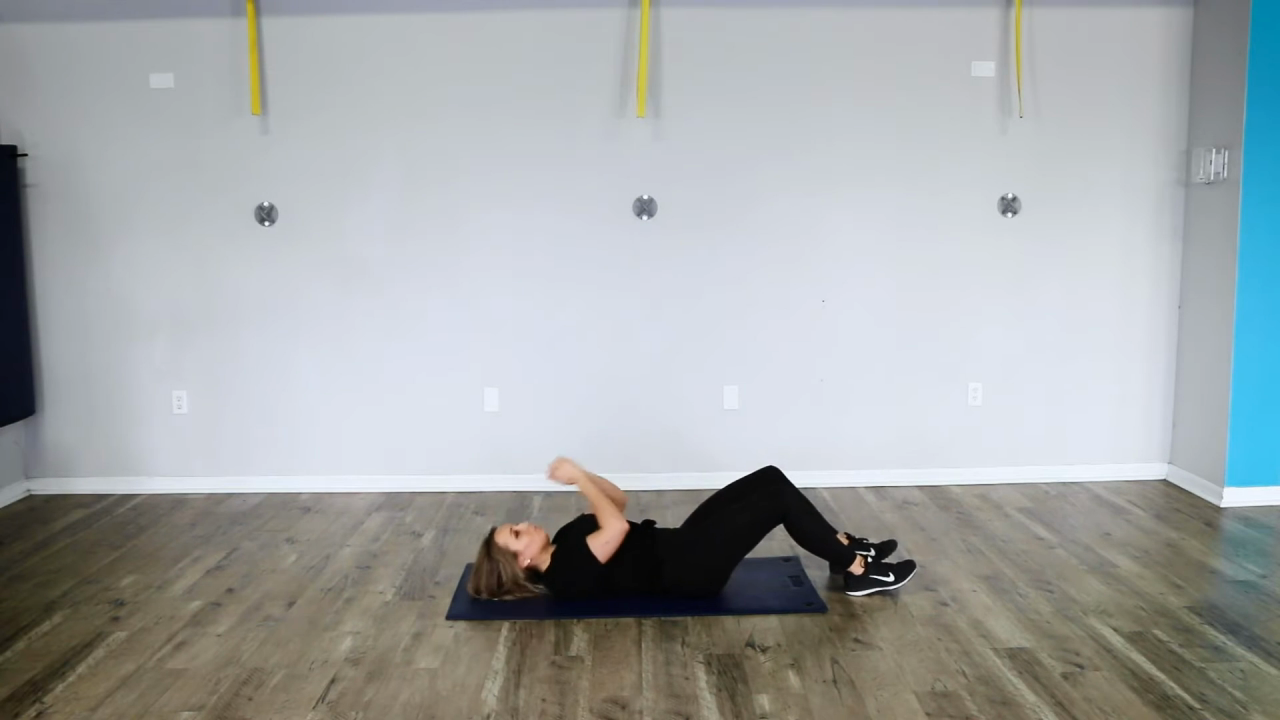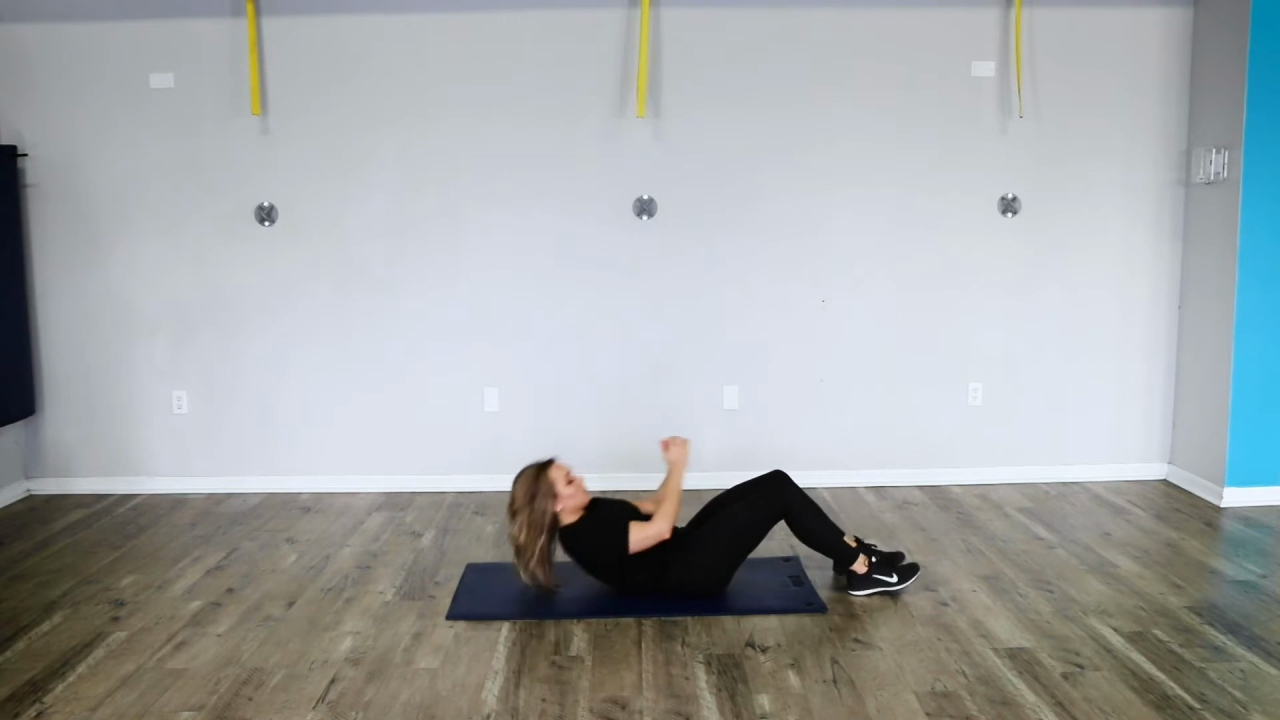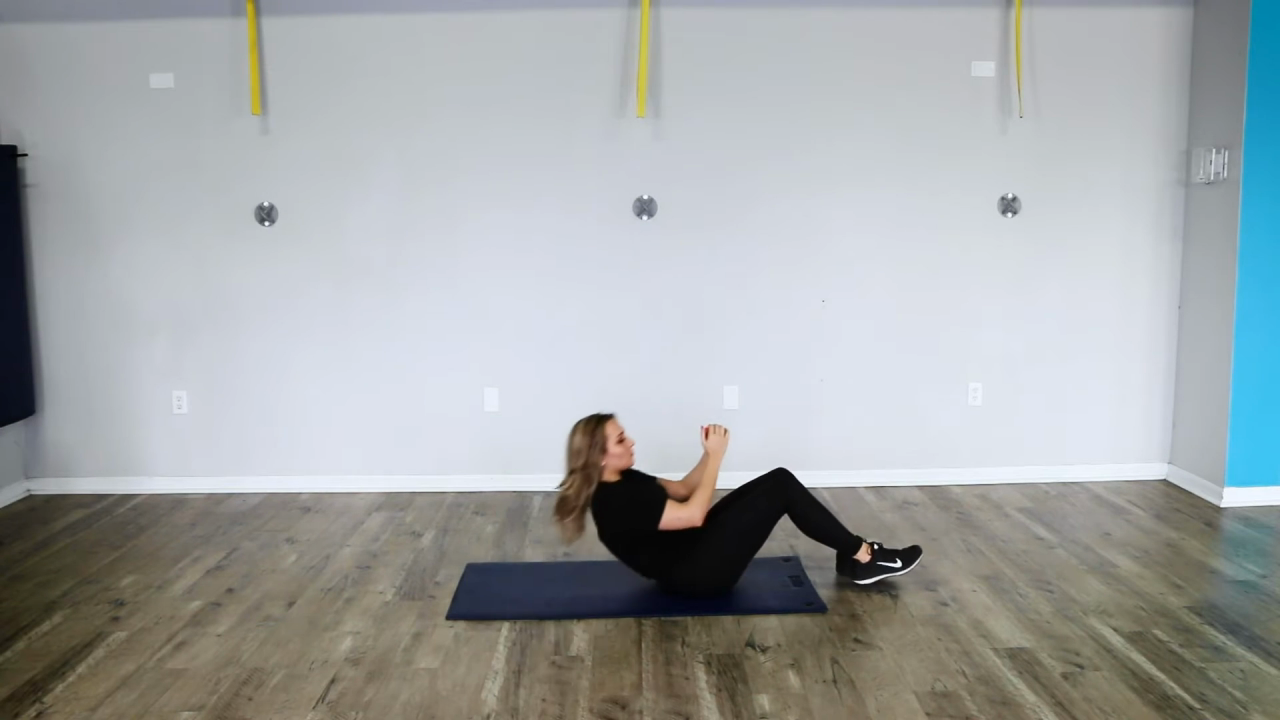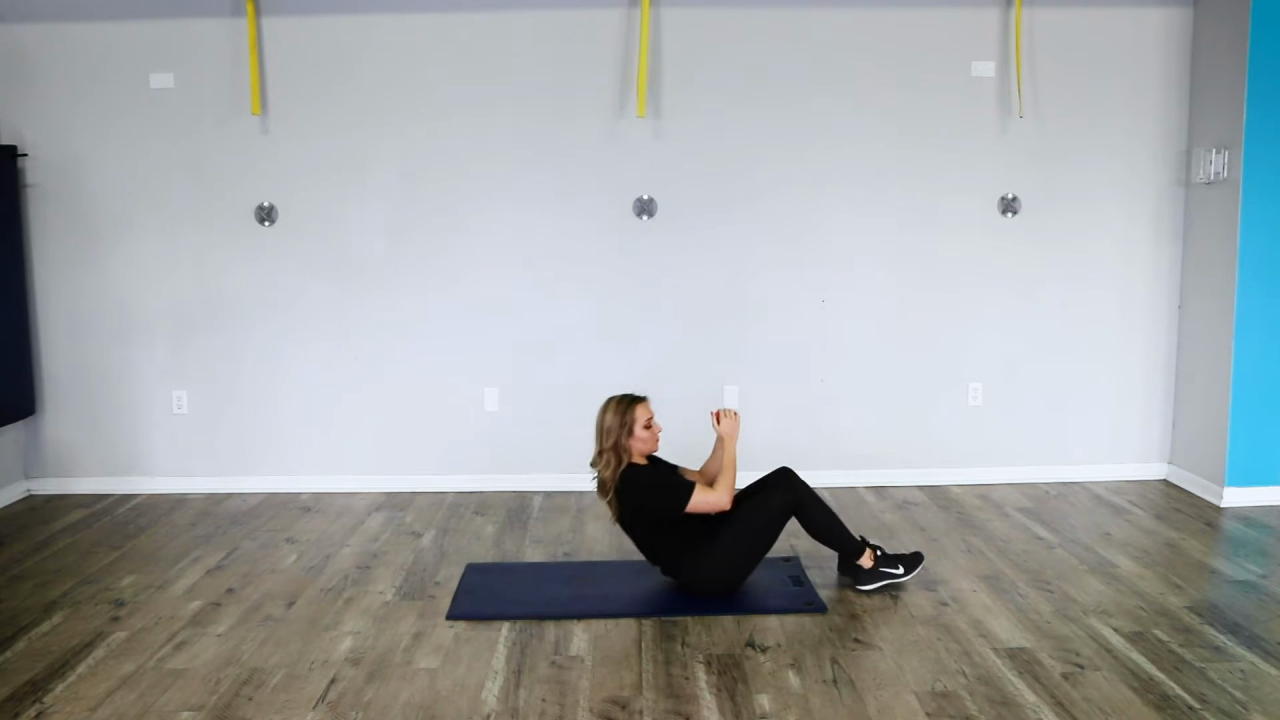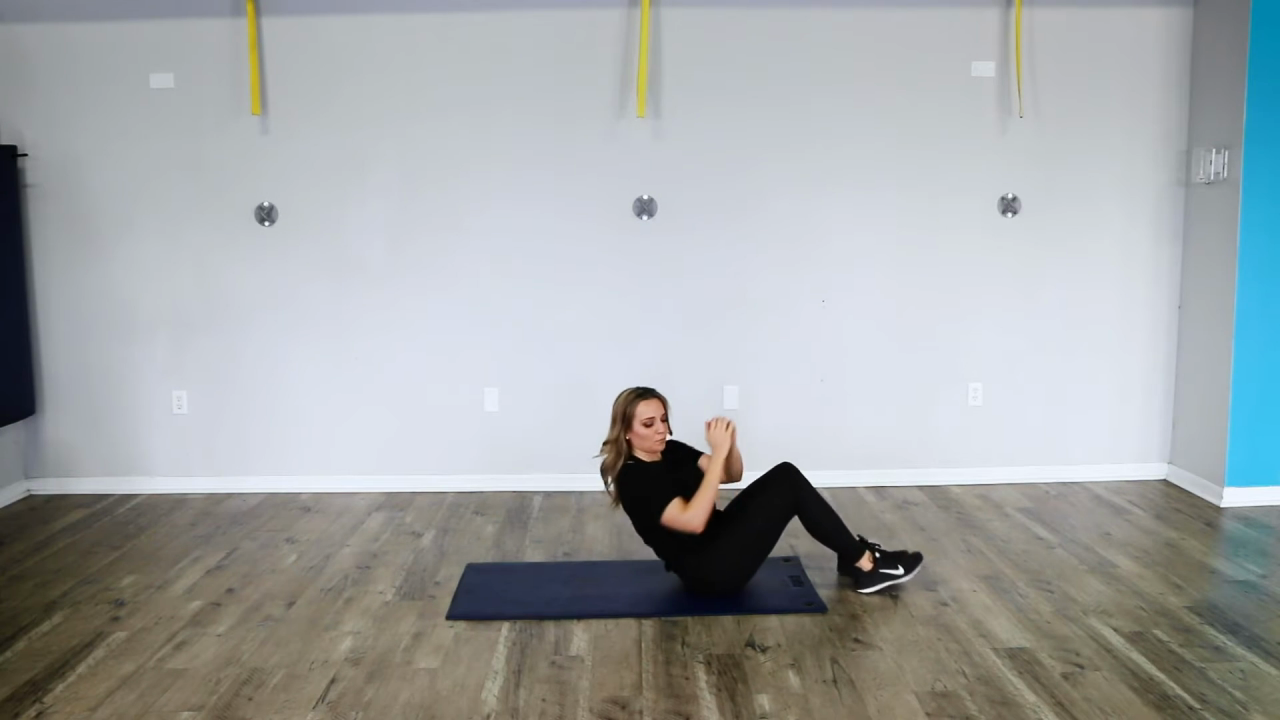
dt=0.3s
person 1, frame 1
left shoulder: (562, 543)
right shoulder: (566, 572)
left elbow: (615, 508)
right elbow: (617, 527)
left wrist: (580, 480)
right wrist: (582, 479)
left hip: (675, 547)
right hip: (686, 570)
left knee: (771, 479)
right knee: (779, 499)
left ankle: (846, 547)
right ankle: (860, 572)
person 1, frame 2
left shoulder: (588, 516)
right shoulder: (586, 538)
left elbow: (651, 509)
right elbow: (661, 529)
left wrist: (673, 467)
right wrist: (676, 469)
left hip: (687, 546)
right hip: (691, 571)
left knee: (776, 481)
right knee: (780, 497)
left ankle: (850, 548)
right ankle: (862, 571)
person 1, frame 3
left shoulder: (620, 480)
right shoulder: (616, 501)
left elbow: (681, 491)
right elbow: (694, 514)
left wrist: (708, 454)
right wrist: (715, 456)
left hip: (693, 549)
right hip: (696, 573)
left knee: (779, 479)
right knee: (782, 491)
left ankle: (854, 552)
right ankle: (865, 560)
person 1, frame 4
left shoulder: (641, 467)
right shoulder: (640, 484)
left elbow: (701, 480)
right elbow: (721, 499)
left wrist: (721, 440)
right wrist: (729, 441)
left hip: (706, 545)
right hip: (706, 571)
left knee: (784, 478)
right knee: (790, 493)
left ankle: (855, 556)
right ankle: (866, 565)
person 1, frame 5
left shoulder: (671, 451)
right shoulder: (633, 481)
left elbow: (733, 474)
right elbow: (695, 520)
left wrist: (728, 445)
right wrist: (716, 462)
left hip: (719, 541)
right hip: (708, 571)
left knee: (785, 474)
right knee: (790, 490)
left ankle: (856, 555)
right ankle: (865, 566)
